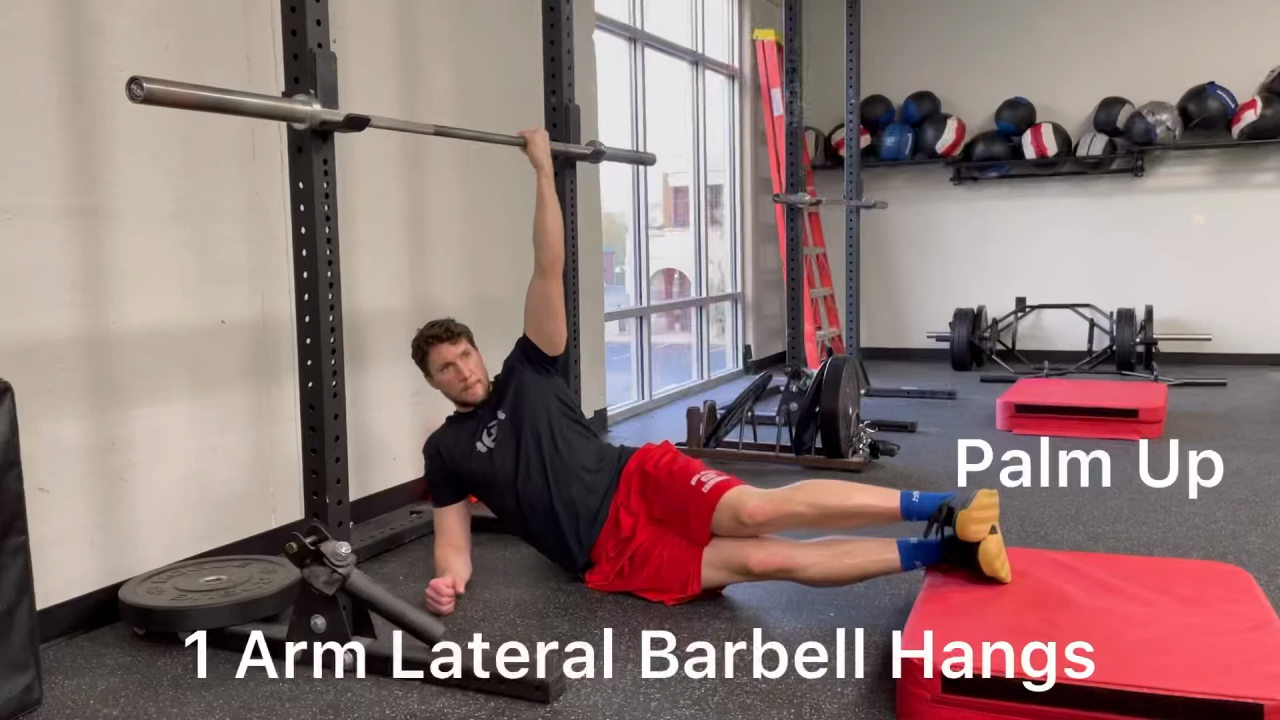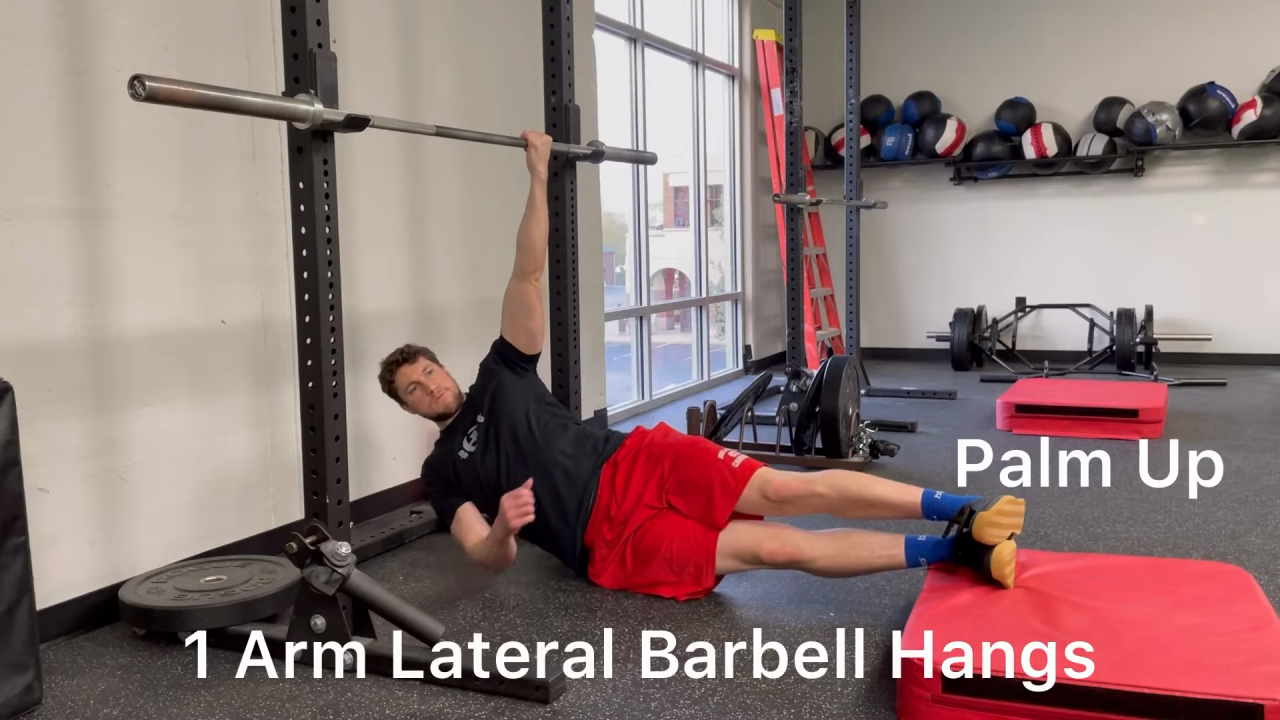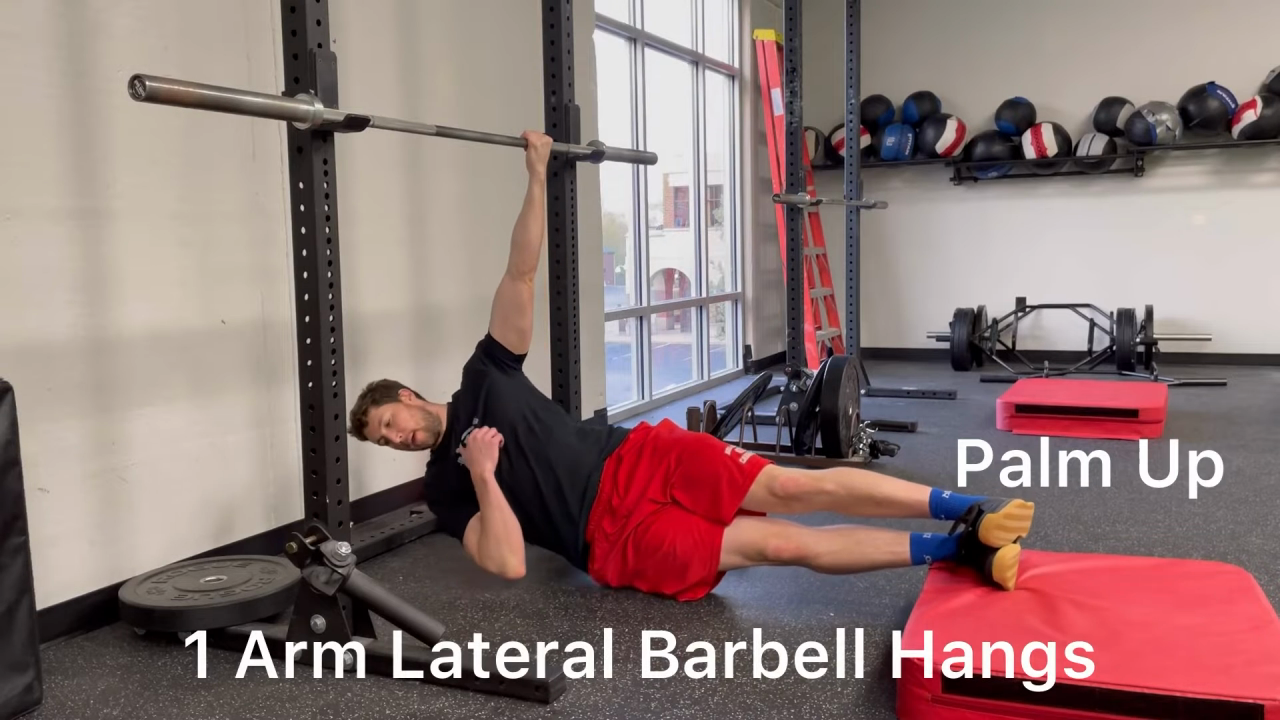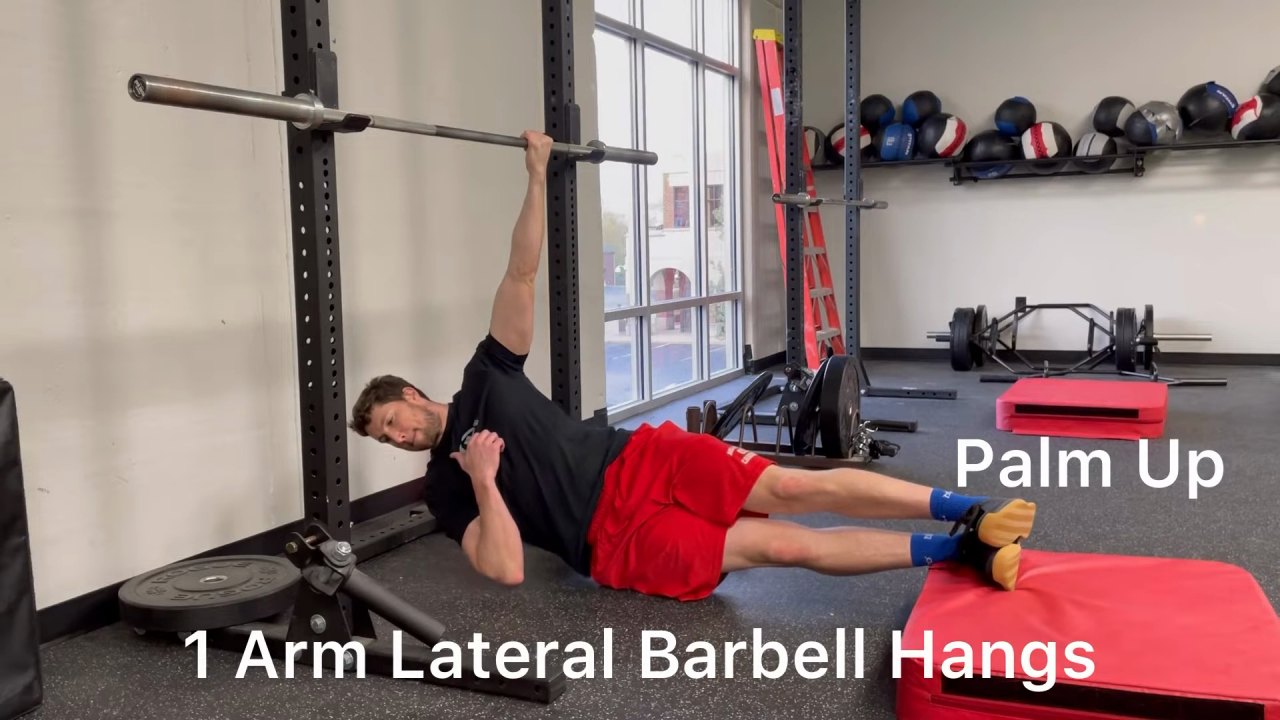
dt=1s
person 1, frame 1
left shoulder: (527, 371)
right shoulder: (445, 450)
left elbow: (550, 272)
right elbow: (453, 542)
left wrist: (544, 170)
right wrist: (448, 582)
left hip: (639, 482)
right hip: (612, 555)
left knee: (756, 511)
right knee: (767, 560)
left ankle: (944, 510)
right ankle: (944, 551)
person 1, frame 2
left shoulder: (501, 374)
right shoulder: (443, 470)
left elbow: (528, 274)
right elbow: (492, 556)
left wrist: (538, 176)
right wrist: (504, 526)
left hip: (638, 465)
right hip: (613, 541)
left knee: (784, 490)
right knee: (777, 547)
left ankle: (963, 515)
right ankle: (951, 549)
person 1, frame 3
left shoulder: (485, 375)
right shoulder: (446, 486)
left elbow: (520, 273)
right elbow: (509, 564)
left wrist: (537, 174)
right wrist: (482, 475)
left hip: (641, 460)
right hip: (618, 537)
left knee: (794, 485)
right knee: (782, 543)
left ankle: (969, 514)
right ankle: (954, 548)
person 1, frame 4
left shoulder: (486, 376)
right shoulder: (445, 487)
left elbow: (521, 274)
right elbow: (507, 570)
left wrist: (537, 175)
right wrist: (482, 479)
left hip: (642, 461)
right hip: (618, 540)
left knee: (794, 487)
right knee: (785, 545)
left ankle: (971, 514)
right ankle: (956, 548)
